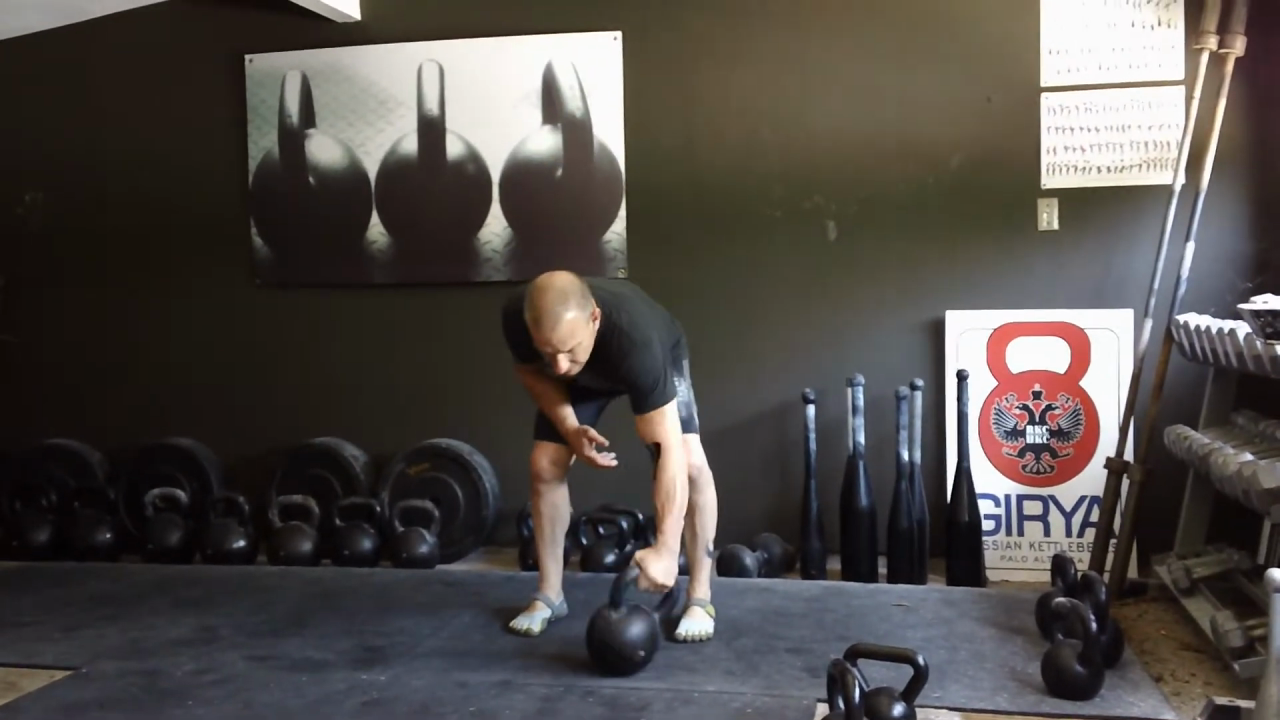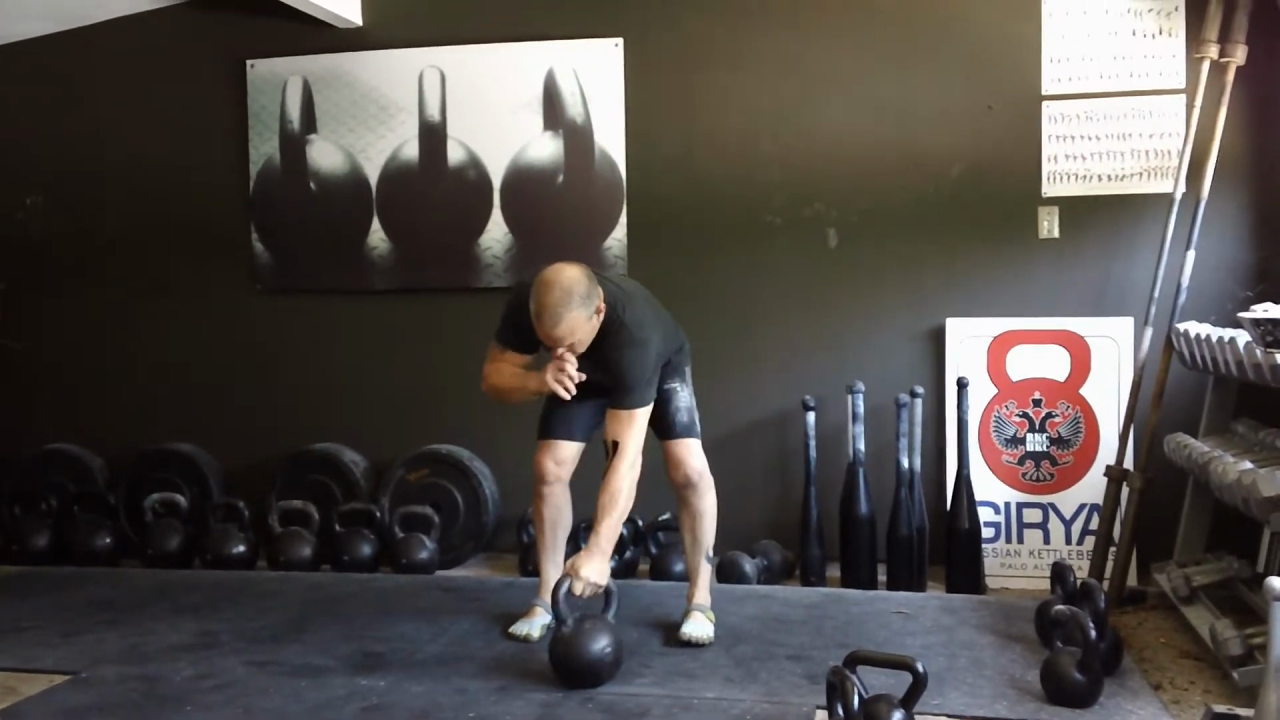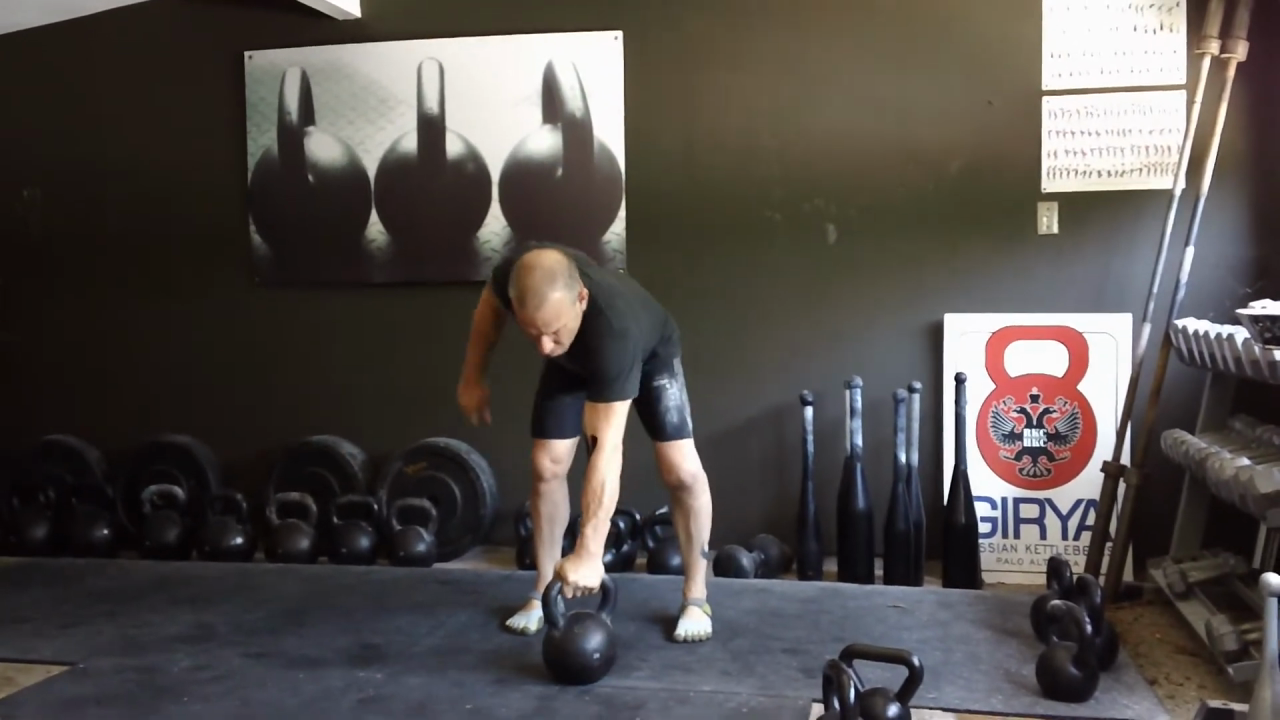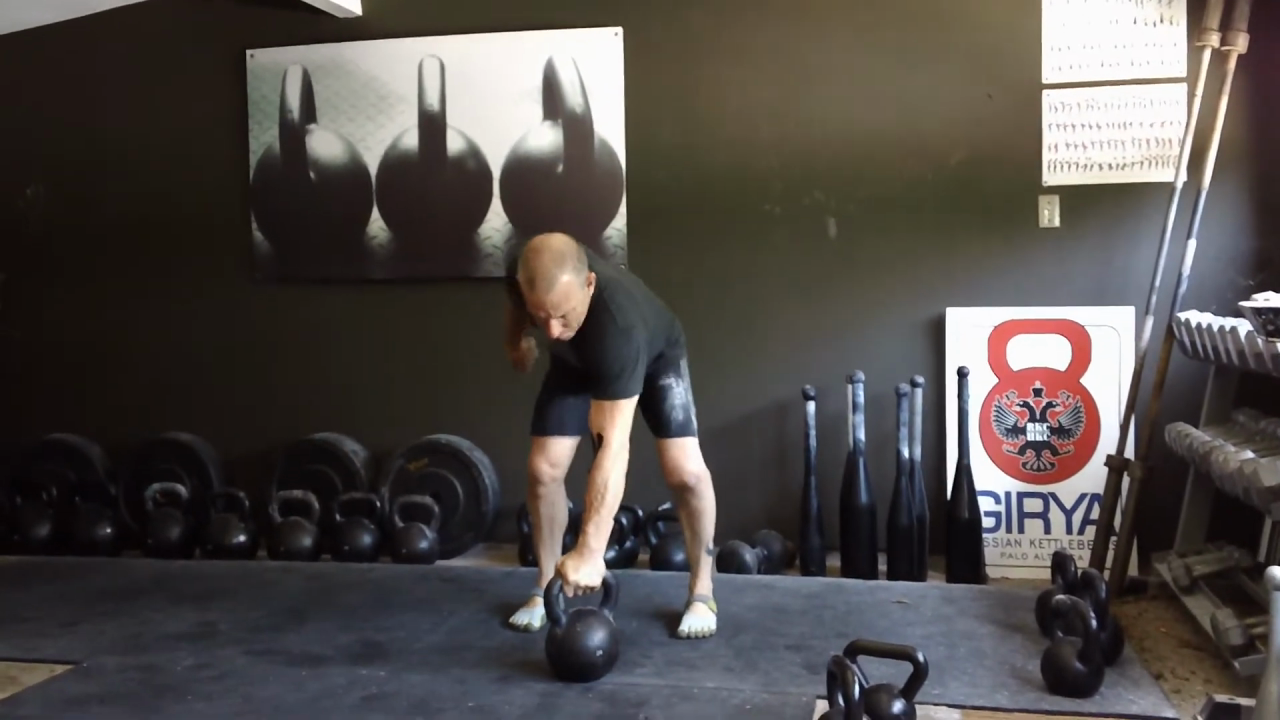
dt=0.5s
person 1, frame 1
left shoulder: (636, 340)
right shoulder: (516, 317)
left elbow: (668, 452)
right elbow: (530, 372)
left wrist: (665, 548)
right wrist: (570, 429)
left hip: (661, 355)
right hip: (583, 376)
left knee: (691, 466)
right knee: (545, 467)
left ankle: (700, 598)
right ankle: (549, 595)
person 1, frame 2
left shoulder: (634, 335)
right shoulder: (525, 304)
left elbow: (626, 454)
right elbow: (494, 376)
left wrist: (598, 551)
right wrist: (540, 380)
left hip: (659, 361)
right hip: (581, 373)
left knee: (689, 470)
right knee: (549, 469)
left ankle: (699, 603)
right ankle: (546, 599)
person 1, frame 3
left shoulder: (615, 329)
right shoulder: (517, 274)
left elbow: (607, 448)
right elbow: (489, 301)
left wrist: (588, 552)
right wrist: (473, 376)
left hip: (648, 351)
right hip: (574, 361)
left knee: (682, 471)
right knee: (547, 466)
left ankle: (696, 598)
right ankle: (543, 591)
person 1, frame 4
left shoulder: (620, 324)
right shoulder: (527, 275)
left elbow: (613, 445)
left wrist: (590, 549)
right wrist: (516, 342)
left hip: (654, 353)
right hip: (576, 361)
left knee: (686, 472)
right knee: (544, 468)
left ankle: (702, 592)
right ankle: (546, 587)
